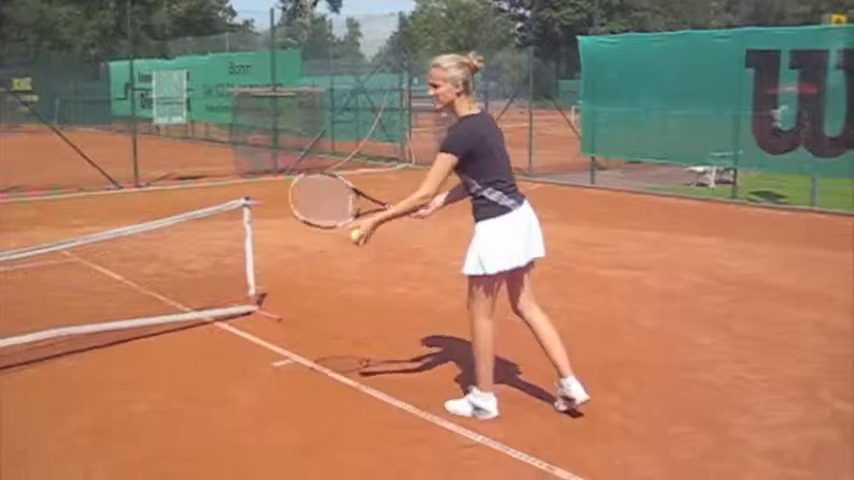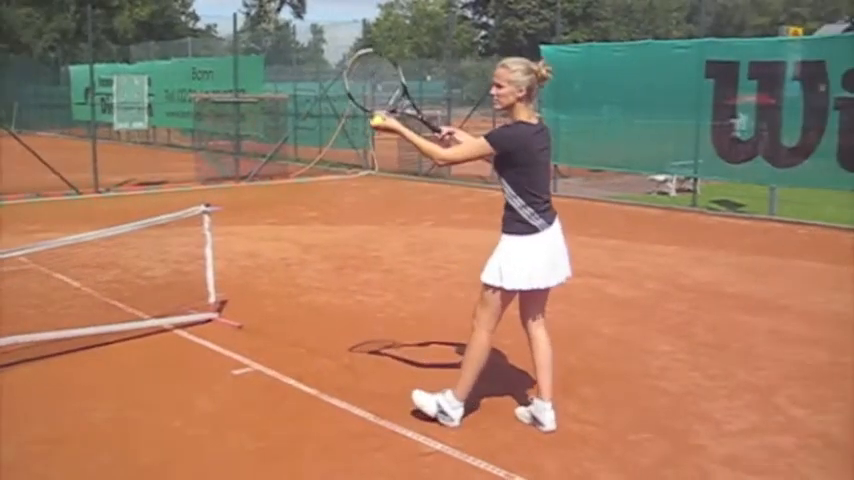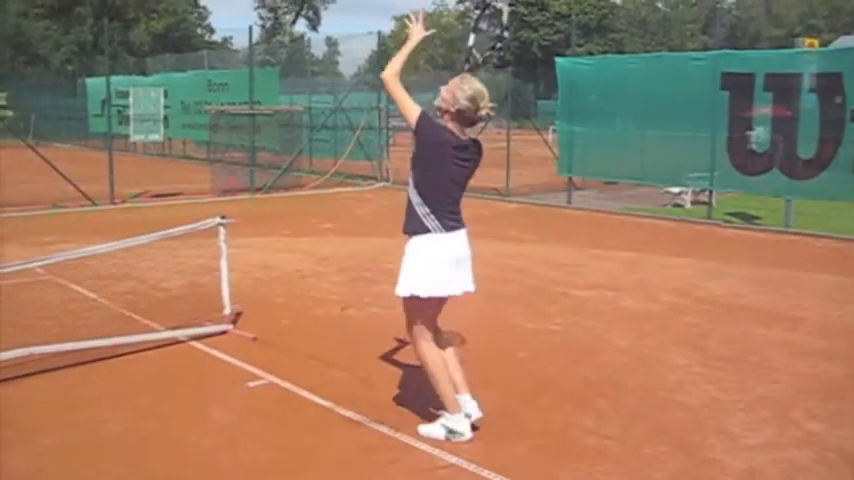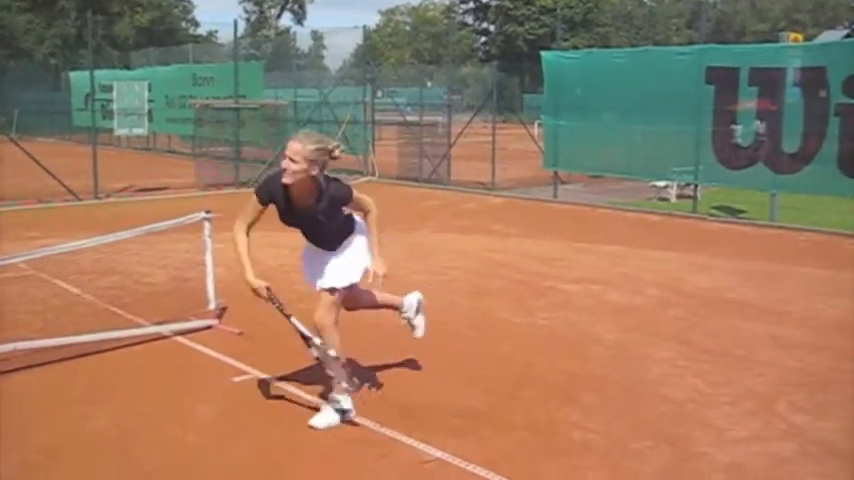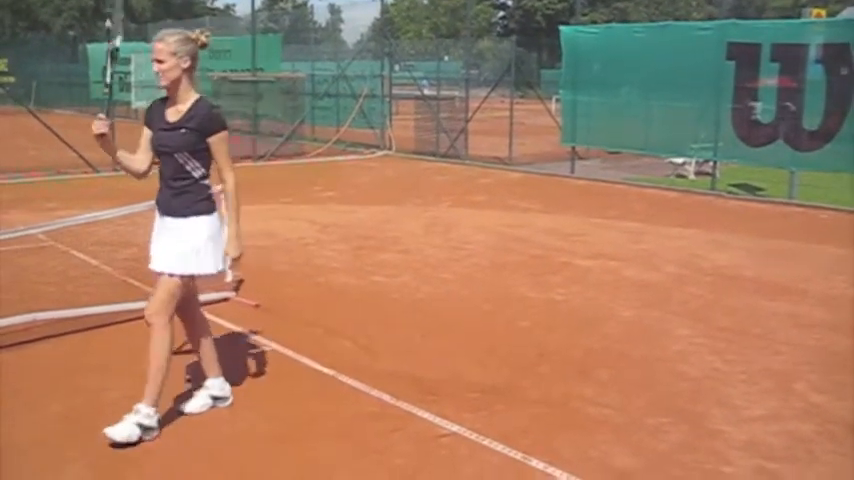
dt=1s
person 1, frame 1
left shoulder: (462, 133)
right shoulder: (483, 122)
left elbow: (424, 193)
left wrist: (375, 219)
right wrist: (440, 202)
left hip: (497, 228)
right hip: (520, 218)
left knee: (480, 312)
right knee: (525, 306)
left ankle: (483, 399)
right ankle: (571, 385)
person 1, frame 2
left shoulder: (511, 135)
right shoulder: (537, 130)
left elbow: (446, 157)
left wrist: (398, 128)
right wrist: (459, 133)
left hip: (523, 243)
right hip: (546, 236)
left knee: (483, 323)
right knee: (535, 321)
left ankle: (452, 404)
right ankle: (543, 408)
person 1, frame 3
left shoulder: (429, 131)
right shoulder: (472, 148)
left elbow: (389, 77)
left wrist: (413, 38)
left hip: (429, 246)
right hip: (455, 242)
left knee: (420, 336)
right knee: (428, 327)
left ankle: (456, 418)
right ankle: (463, 399)
person 1, frame 4
left shoulder: (333, 192)
right shoulder: (271, 187)
left elbow: (371, 210)
right elbow: (241, 227)
left wrist: (377, 256)
right wrist: (249, 272)
left hip: (347, 245)
right hip: (317, 247)
left knee: (323, 319)
right knee: (349, 301)
left ankle: (341, 401)
right ankle: (407, 303)
person 1, frame 5
left shoulder: (207, 115)
right shoulder: (155, 111)
left elbow: (228, 178)
right elbow: (141, 166)
left wrist: (234, 234)
right wrist: (108, 144)
left hip: (196, 225)
right hip: (167, 224)
left knee: (156, 313)
right knee: (185, 310)
left ankle: (146, 415)
right ankle: (216, 386)
